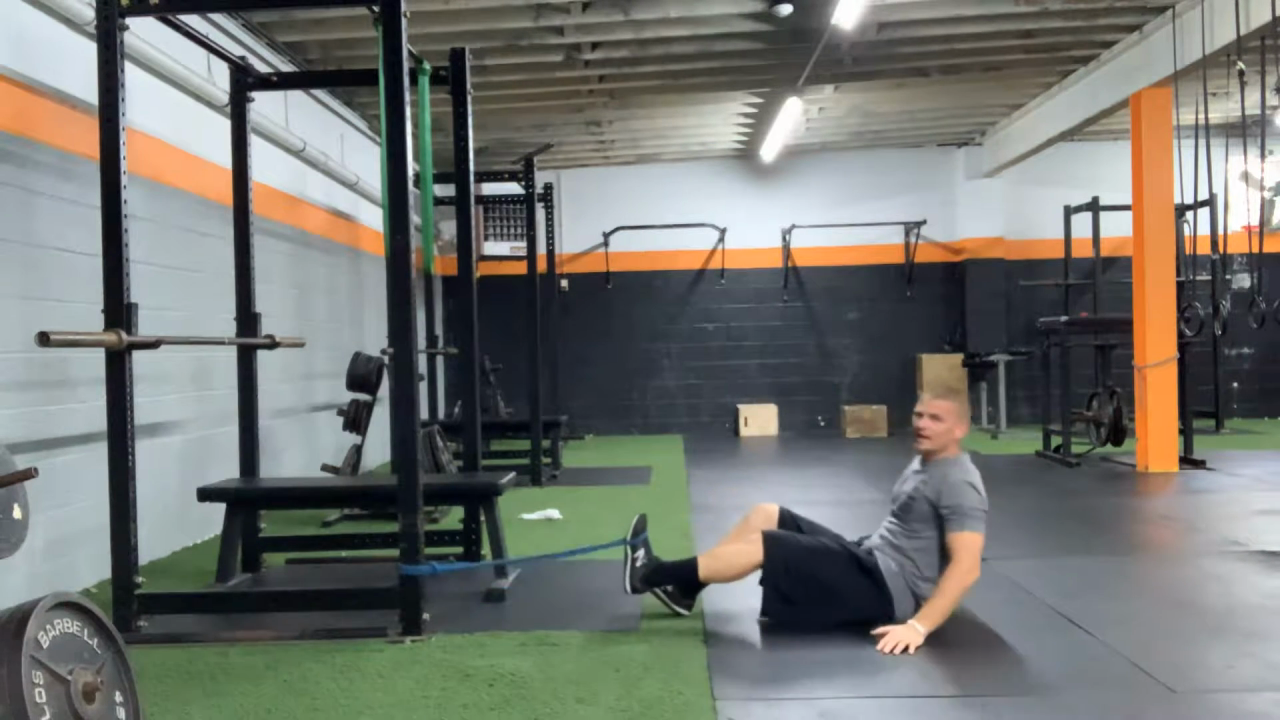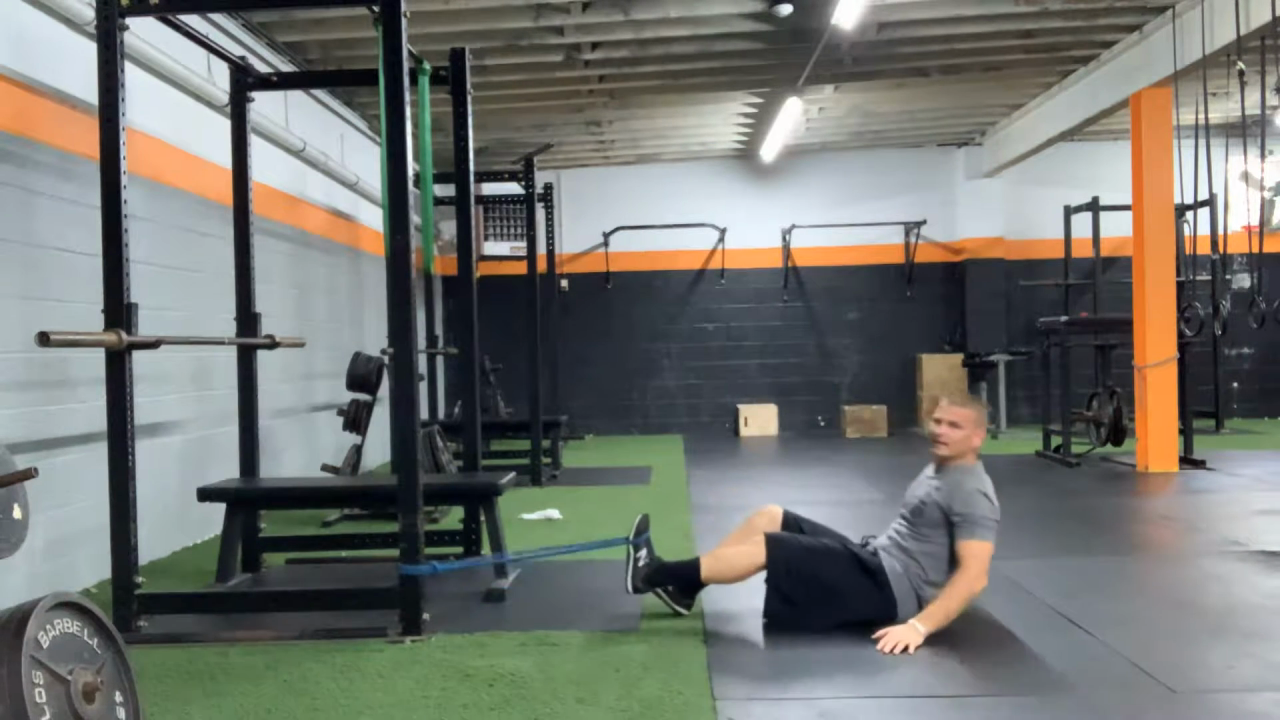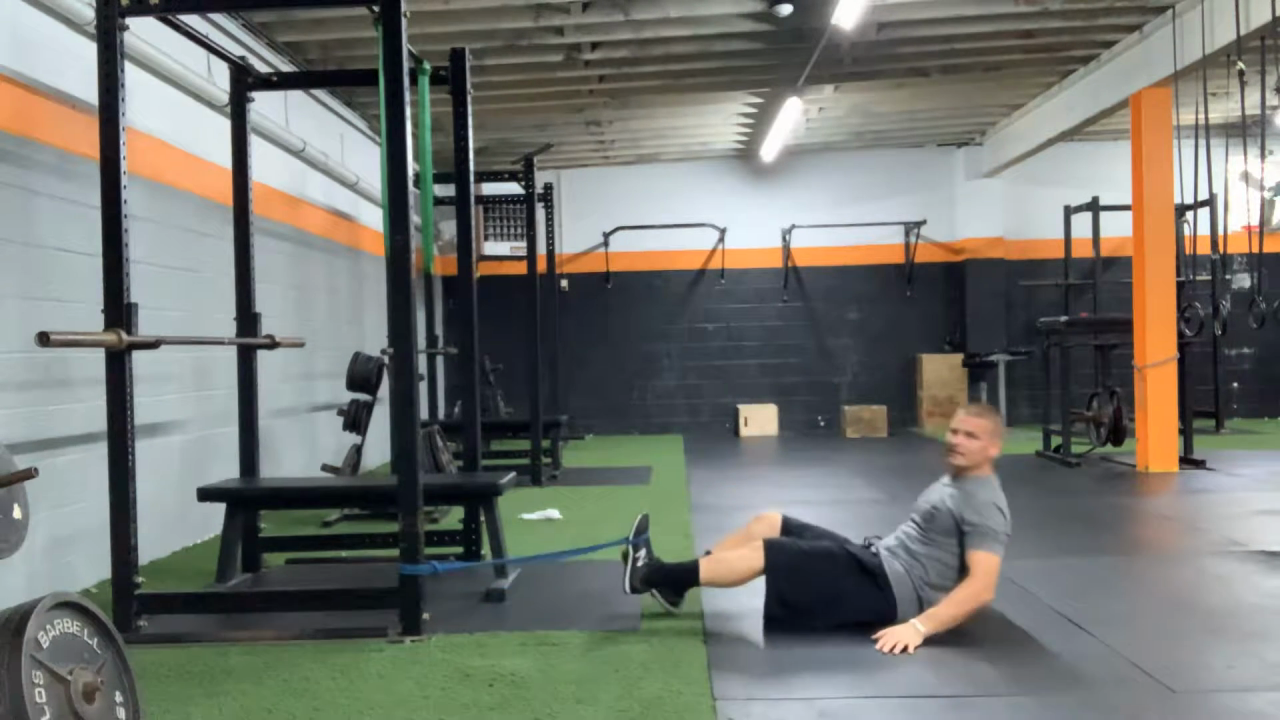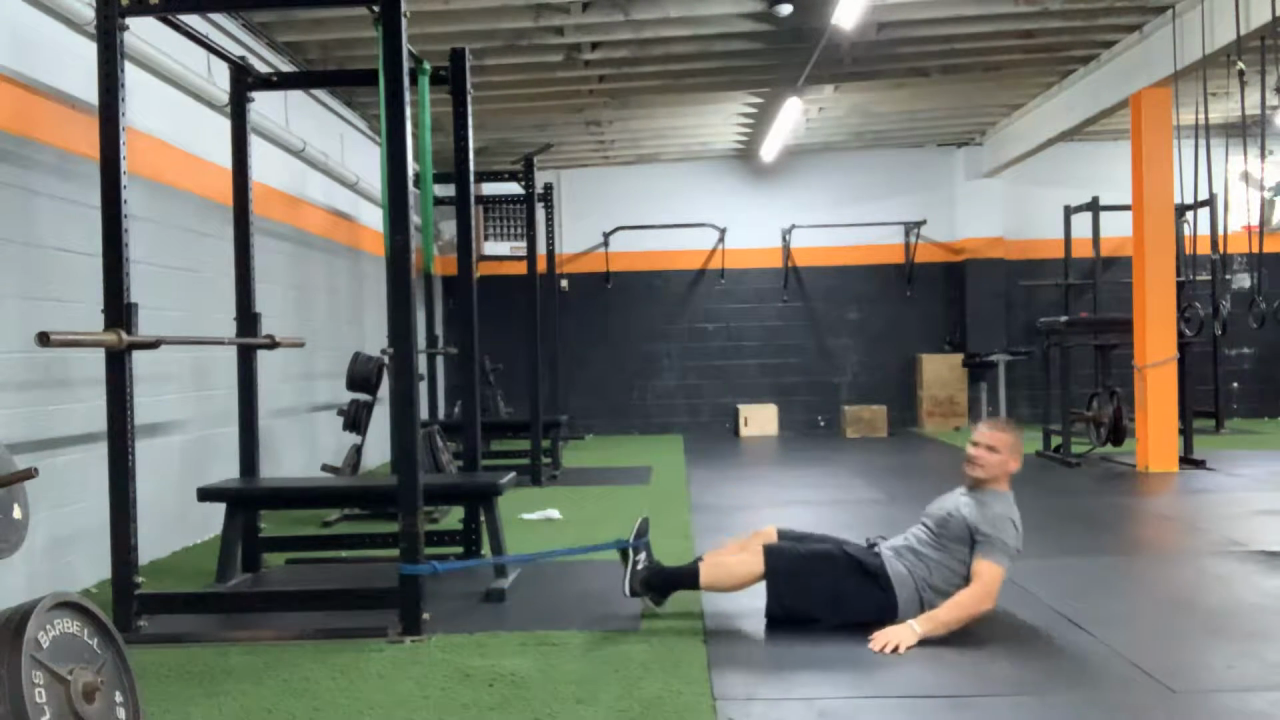
dt=0.1s
person 1, frame 1
left shoulder: (958, 485)
right shoulder: (924, 463)
left elbow: (966, 568)
left wrist: (917, 626)
left hip: (886, 592)
right hip: (868, 561)
left knee: (760, 545)
right knee: (765, 515)
left ankle: (653, 574)
right ankle: (683, 589)
person 1, frame 2
left shoulder: (972, 496)
right shoulder: (939, 471)
left elbow: (973, 576)
left wrist: (917, 626)
left hip: (888, 590)
right hip: (870, 560)
left knee: (762, 548)
right knee: (769, 517)
left ankle: (655, 574)
right ankle: (682, 589)
person 1, frame 3
left shoulder: (985, 506)
right shoulder: (954, 480)
left elbow: (982, 586)
left wrist: (917, 626)
left hip: (890, 592)
right hip: (874, 561)
left knee: (761, 552)
right knee: (768, 523)
left ankle: (654, 575)
right ankle: (672, 585)
person 1, frame 4
left shoulder: (999, 523)
right shoulder: (967, 495)
left elbow: (981, 596)
left wrist: (915, 628)
left hip: (889, 588)
right hip: (875, 563)
left knee: (762, 557)
right knee: (765, 538)
left ankle: (653, 578)
right ankle: (659, 582)
